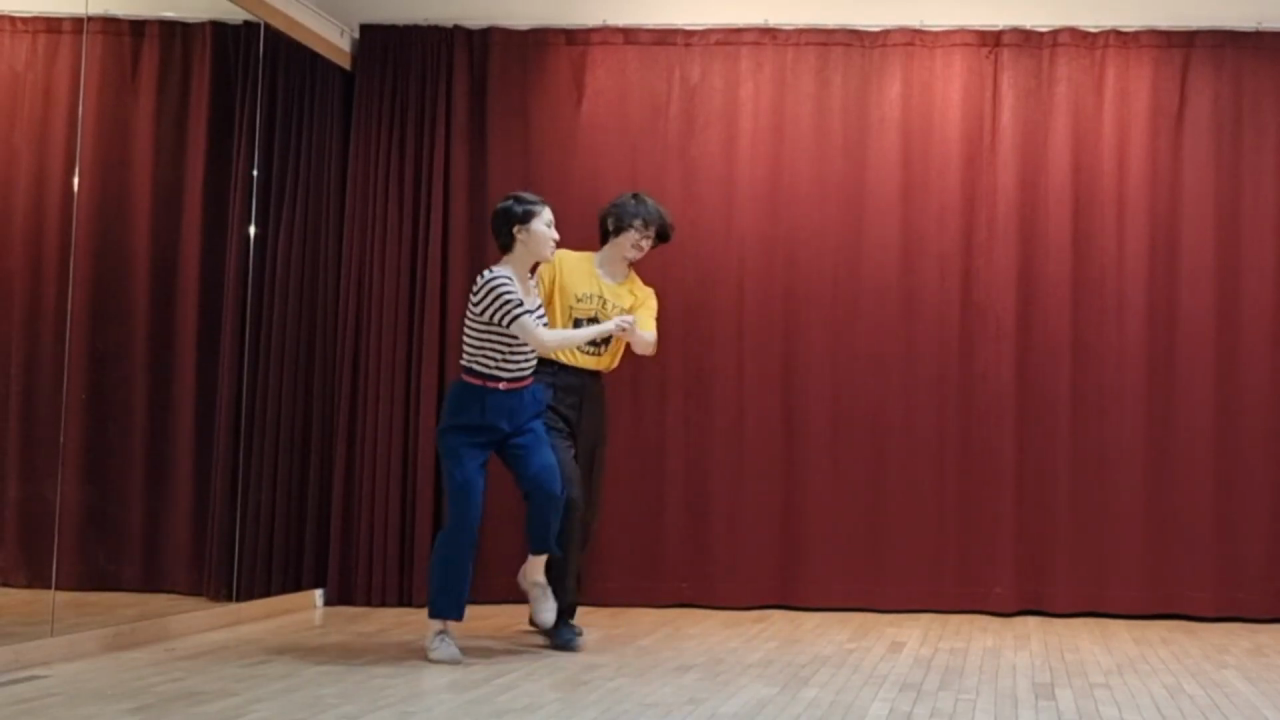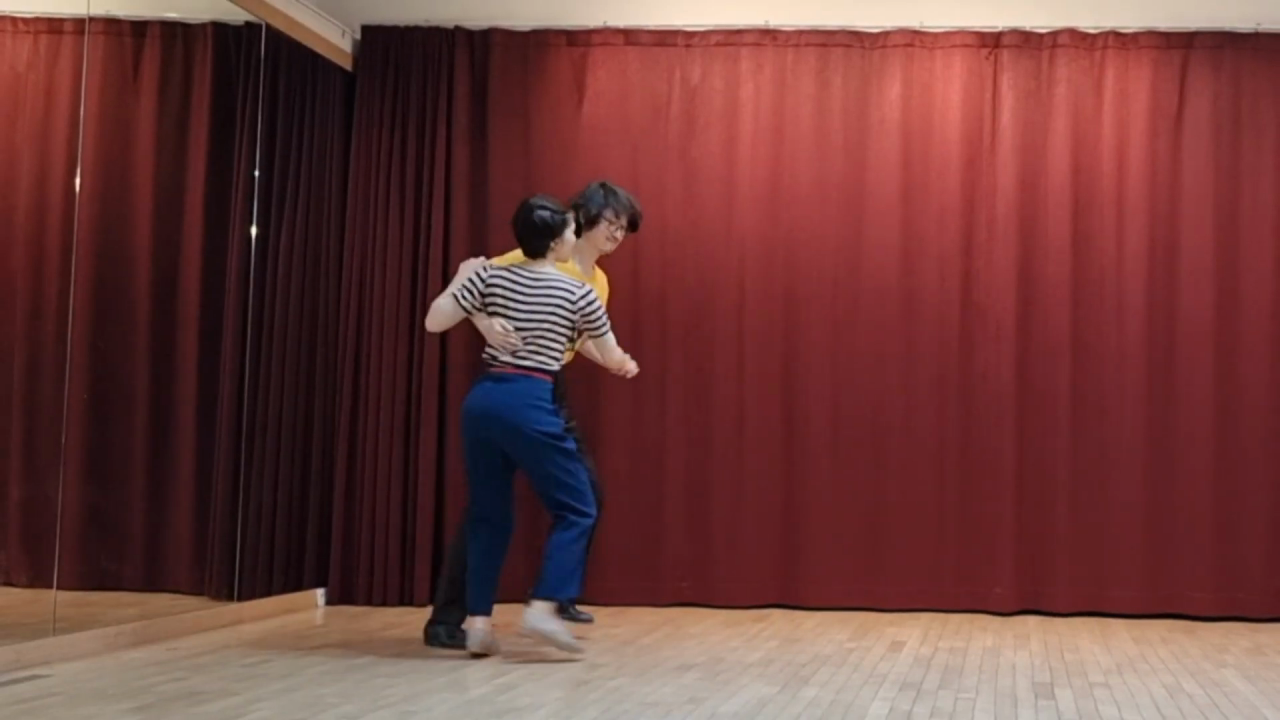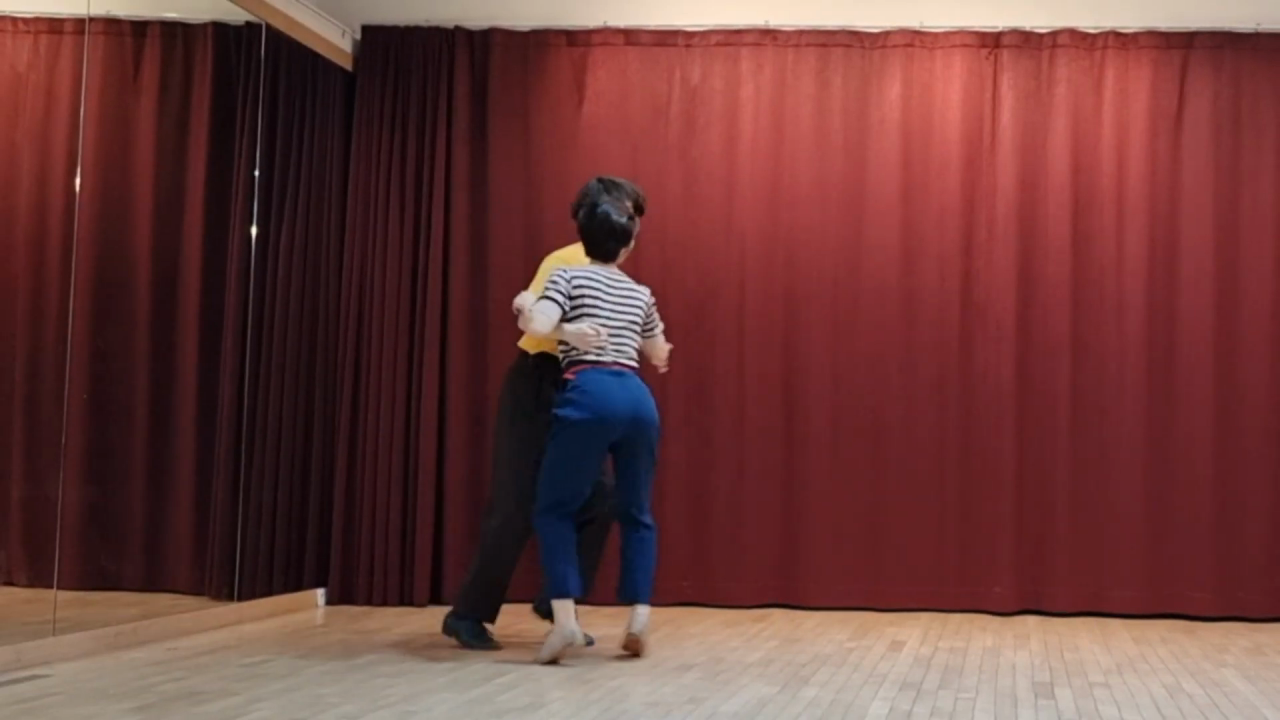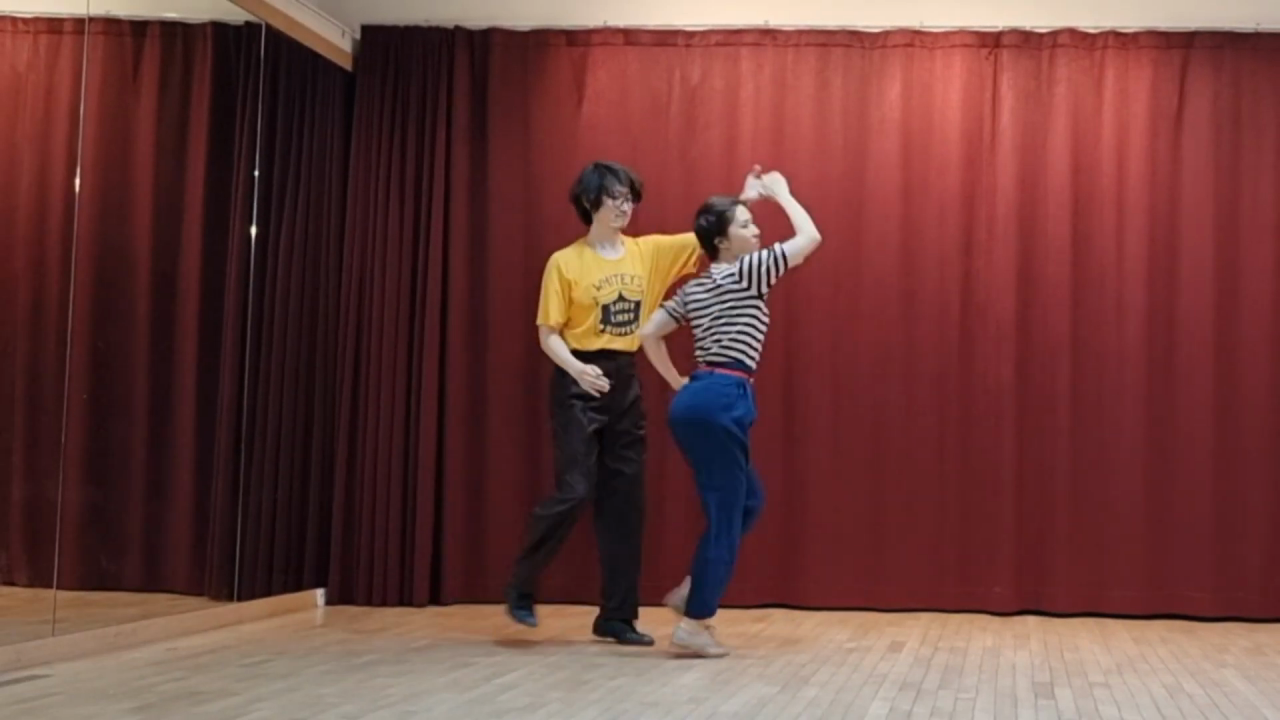
dt=0.5s
person 1, frame 1
left shoulder: (529, 284)
right shoulder: (493, 284)
right elbow: (541, 340)
right wrist: (605, 327)
left hip: (522, 405)
right hip: (472, 411)
left knee: (547, 486)
right knee: (463, 517)
left ankle: (534, 570)
right ankle: (440, 627)
person 1, frame 2
left shoulder: (492, 275)
right shoulder: (579, 294)
left elbow: (435, 321)
right elbow: (613, 357)
left wrist: (463, 276)
right wrist: (627, 365)
left hip: (484, 399)
right hip: (532, 405)
left knee: (489, 516)
right knee: (576, 511)
left ankle: (479, 624)
right ankle: (541, 609)
person 1, frame 3
left shoulder: (567, 276)
right shoulder: (640, 293)
left elbow: (540, 327)
right elbow: (659, 355)
left wrist: (525, 305)
right wrist: (659, 347)
left hip: (590, 397)
right hip: (639, 399)
left knee: (555, 510)
right knee: (636, 514)
left ankle: (565, 619)
right ankle: (638, 615)
person 1, frame 4
left shoulder: (695, 288)
right shoulder: (745, 272)
left elbow: (649, 334)
right elbow: (810, 237)
left wrist: (674, 378)
right wrist: (780, 192)
left hip: (694, 400)
right hip: (720, 405)
left knee: (745, 503)
right knee: (729, 517)
left ankle: (692, 589)
right ankle: (693, 626)
person 2, frame 1
left shoulder: (642, 296)
right shoulder: (563, 264)
left elbow: (649, 344)
left wrist: (629, 331)
left hip: (590, 395)
right hip: (547, 386)
left knee: (582, 505)
right knee: (565, 494)
left ankle: (551, 607)
right ankle: (558, 611)
person 2, frame 2
left shoulder: (600, 281)
left wrist: (611, 361)
right wrist: (487, 321)
left hip: (551, 391)
left knee: (585, 490)
right ankle: (445, 618)
person 2, frame 3
right shoulder: (565, 261)
right wrist: (565, 329)
right hip: (535, 384)
left knee: (597, 498)
right knee: (517, 504)
right ankle: (469, 614)
person 2, frame 4
left shoulder: (649, 252)
right shoulder: (565, 262)
right elbow: (548, 333)
right wrist: (575, 367)
left hip: (626, 384)
right hip: (580, 384)
left knee: (626, 502)
right knee: (574, 490)
left ankle: (617, 616)
right ankle: (521, 586)
